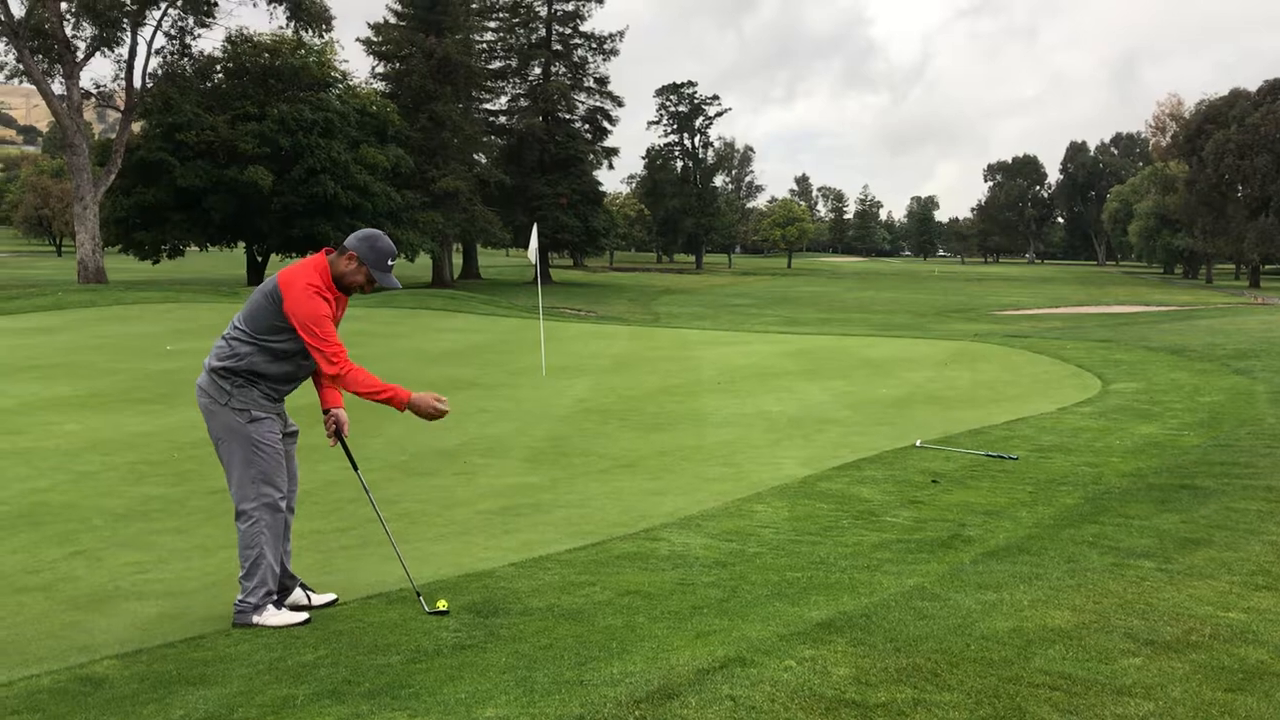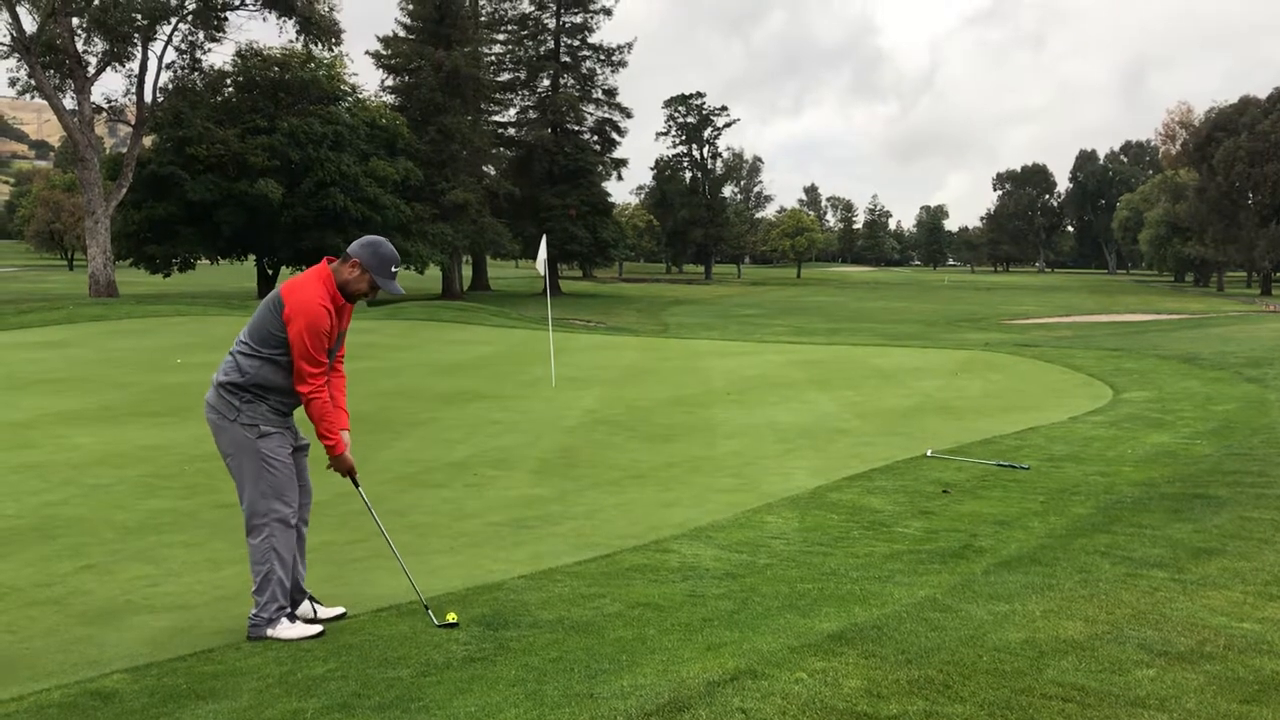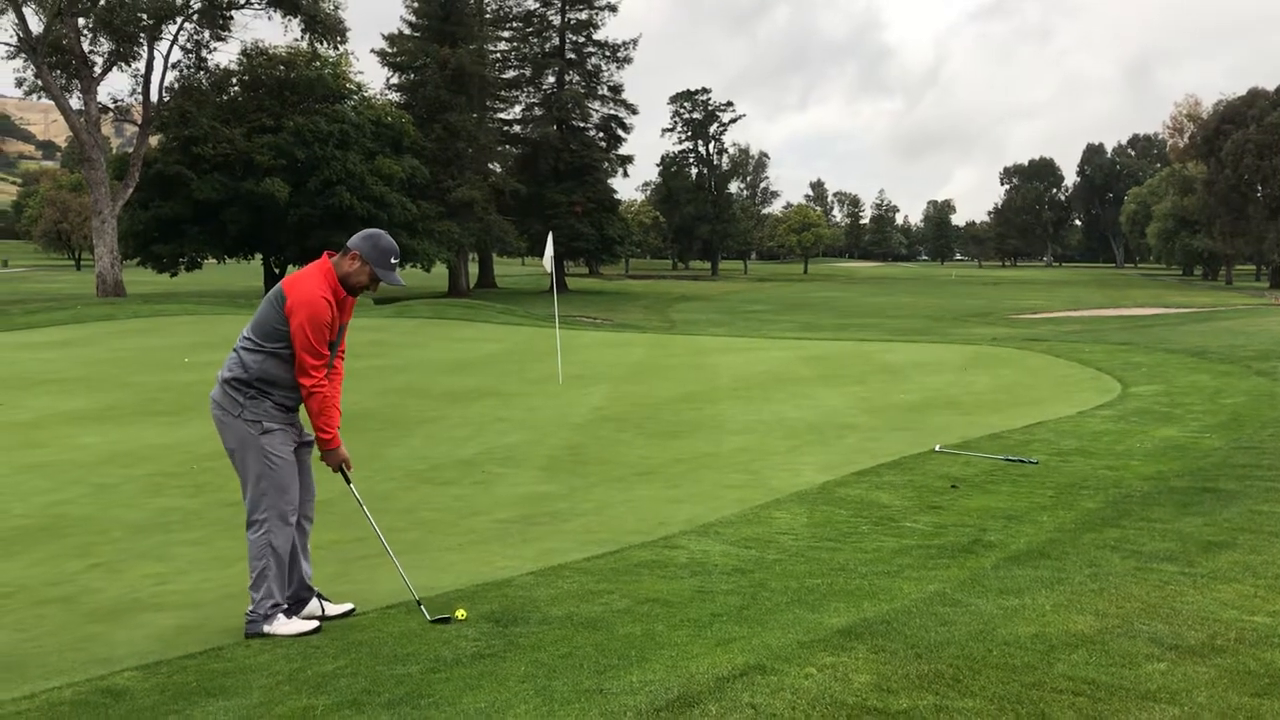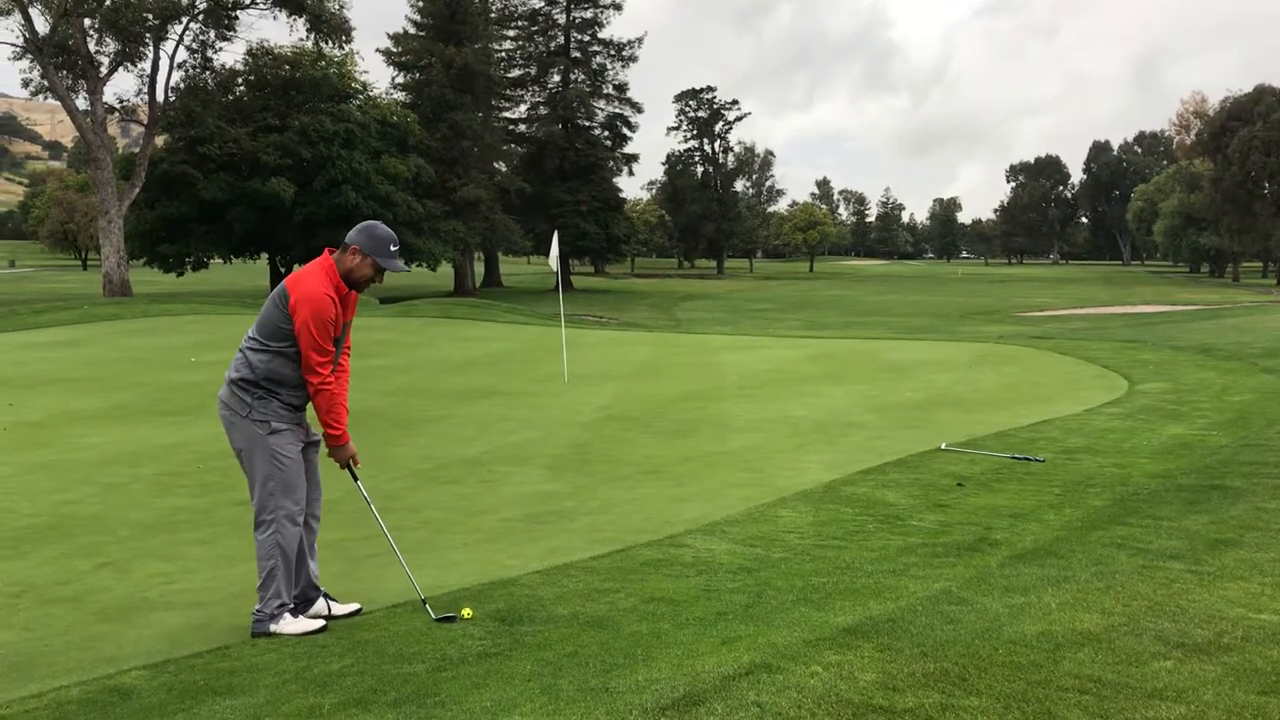
dt=0.7s
person 1, frame 1
left shoulder: (335, 285)
right shoulder: (307, 290)
left elbow: (328, 358)
right elbow: (336, 367)
left wrist: (332, 406)
right wrist: (408, 399)
left hip: (262, 394)
right hip: (235, 394)
left knee: (282, 492)
right knee: (263, 497)
left ankle: (280, 585)
right ankle: (255, 603)
person 1, frame 2
left shoulder: (340, 295)
right shoulder: (311, 302)
left elbow: (334, 365)
right elbow: (311, 386)
left wrist: (342, 428)
right wrist: (335, 448)
left hip: (271, 409)
right hip: (244, 409)
left knee: (296, 504)
right knee: (273, 511)
left ankle: (291, 599)
right ankle: (268, 616)
person 1, frame 3
left shoulder: (342, 291)
right shoulder: (312, 296)
left elbow: (333, 360)
right elbow: (312, 378)
left wrist: (333, 428)
right wrist: (329, 442)
left hip: (278, 405)
right hip: (249, 405)
left knee: (298, 505)
right knee: (274, 507)
left ankle: (298, 598)
right ankle: (264, 613)
person 1, frame 4
left shoulder: (345, 288)
right shoulder: (314, 293)
left elbow: (339, 359)
right elbow: (319, 375)
left wrist: (338, 427)
right wrist: (339, 438)
left hip: (286, 407)
right hip: (257, 406)
left knee: (306, 506)
right knee: (283, 509)
left ankle: (305, 597)
right ankle: (272, 613)
